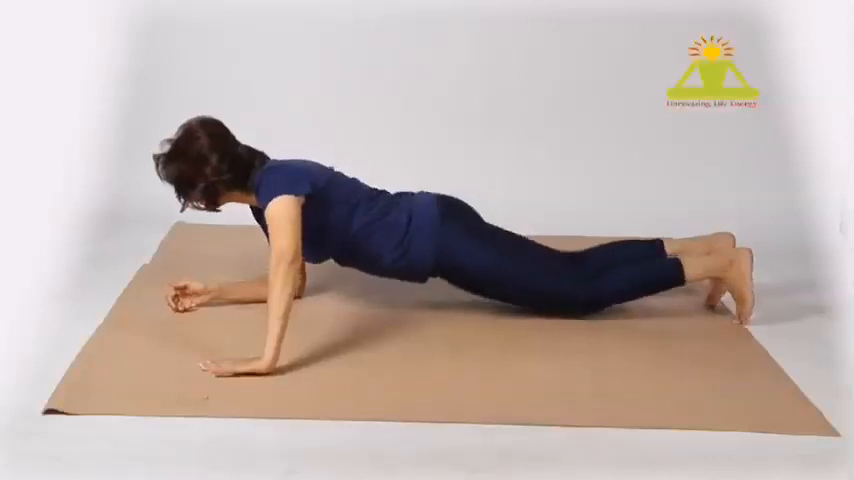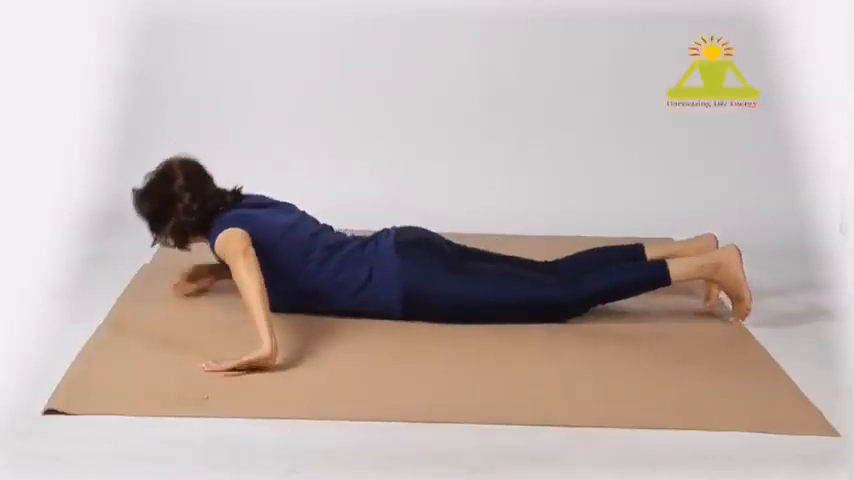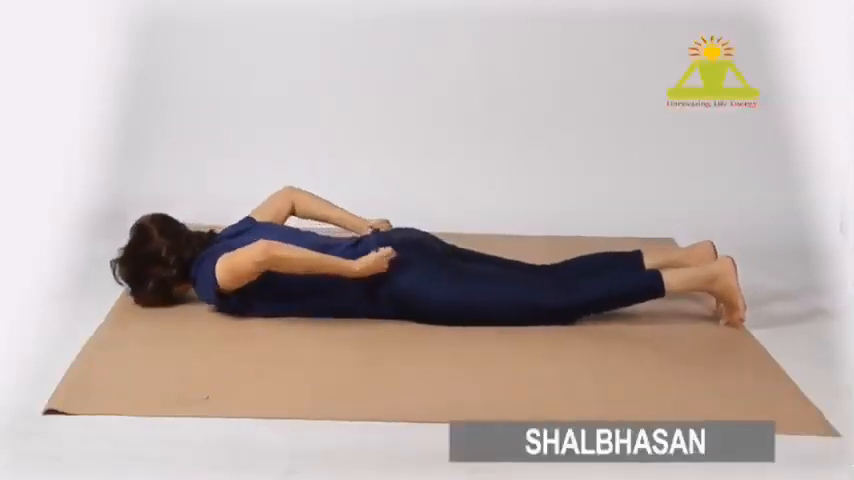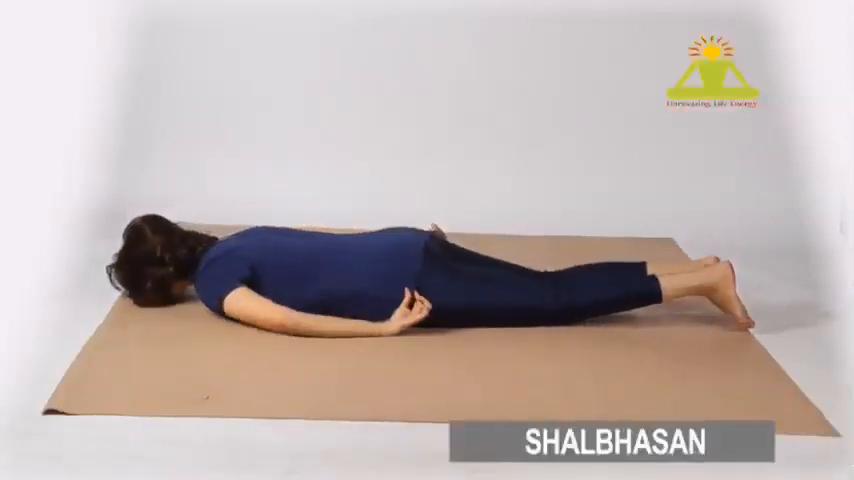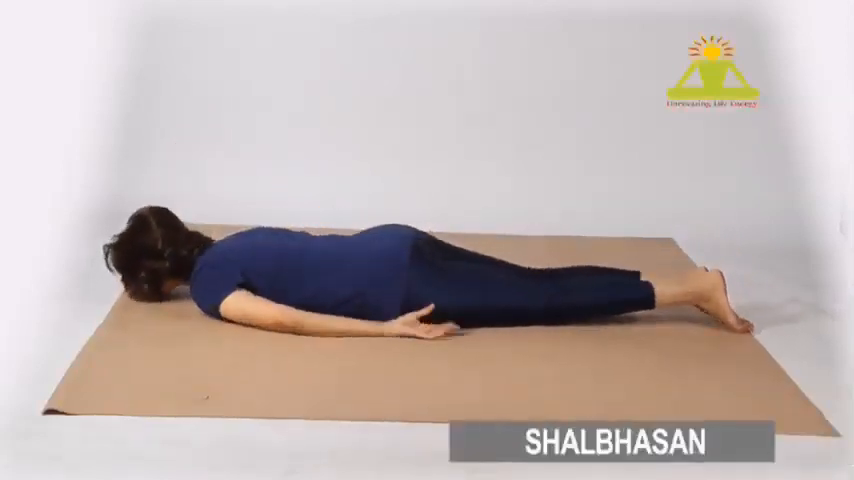
dt=1s
person 1, frame 1
left shoulder: (277, 186)
right shoulder: (268, 194)
left elbow: (286, 265)
right elbow: (289, 284)
left wrist: (266, 359)
right wrist: (212, 295)
left hip: (441, 237)
right hip: (432, 229)
left knee: (579, 290)
right knee: (569, 268)
left ankle: (719, 262)
right ankle: (701, 245)
person 1, frame 2
left shoulder: (223, 233)
right shoulder: (249, 204)
left elbow: (245, 261)
left wrist: (266, 347)
right wrist: (212, 274)
left hip: (408, 285)
right hip: (406, 249)
left knee: (560, 295)
right knee: (552, 276)
left ankle: (710, 264)
right ankle: (688, 246)
person 1, frame 3
left shoulder: (213, 277)
right shoulder: (228, 238)
left elbow: (266, 254)
right elbow: (289, 195)
left wrist: (353, 269)
right wrist: (364, 228)
left hip: (404, 287)
right hip: (403, 250)
left knee: (556, 300)
right knee: (551, 280)
left ankle: (706, 278)
right ankle: (690, 256)
person 1, frame 4
left shoulder: (212, 281)
right shoulder: (238, 241)
left elbow: (287, 320)
left wrist: (385, 328)
left hip: (399, 286)
right hip: (406, 248)
left knee: (554, 301)
right knee: (549, 284)
left ankle: (702, 281)
right ankle: (691, 269)
person 1, frame 5
left shoulder: (205, 285)
right shoulder: (228, 247)
left elbow: (289, 320)
left wrist: (387, 329)
left hip: (396, 289)
right hip: (397, 245)
left knee: (547, 303)
right knee: (542, 286)
left ankle: (693, 290)
right ankle: (679, 280)
